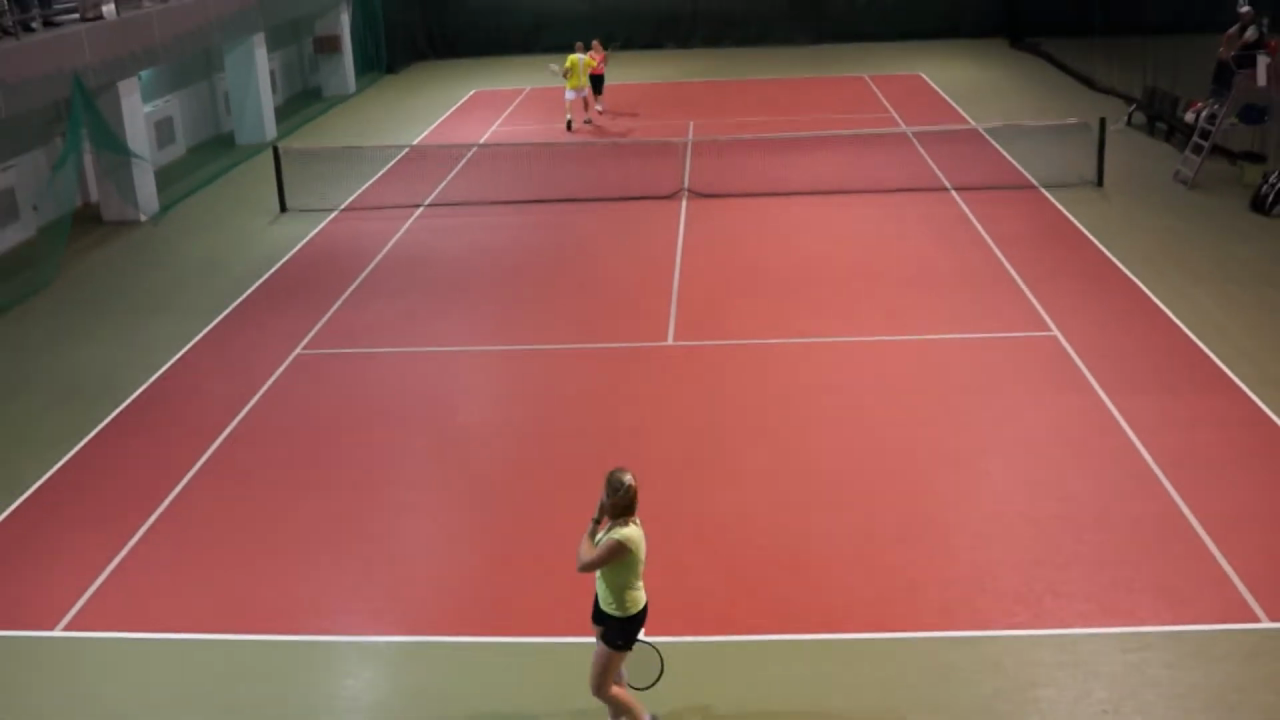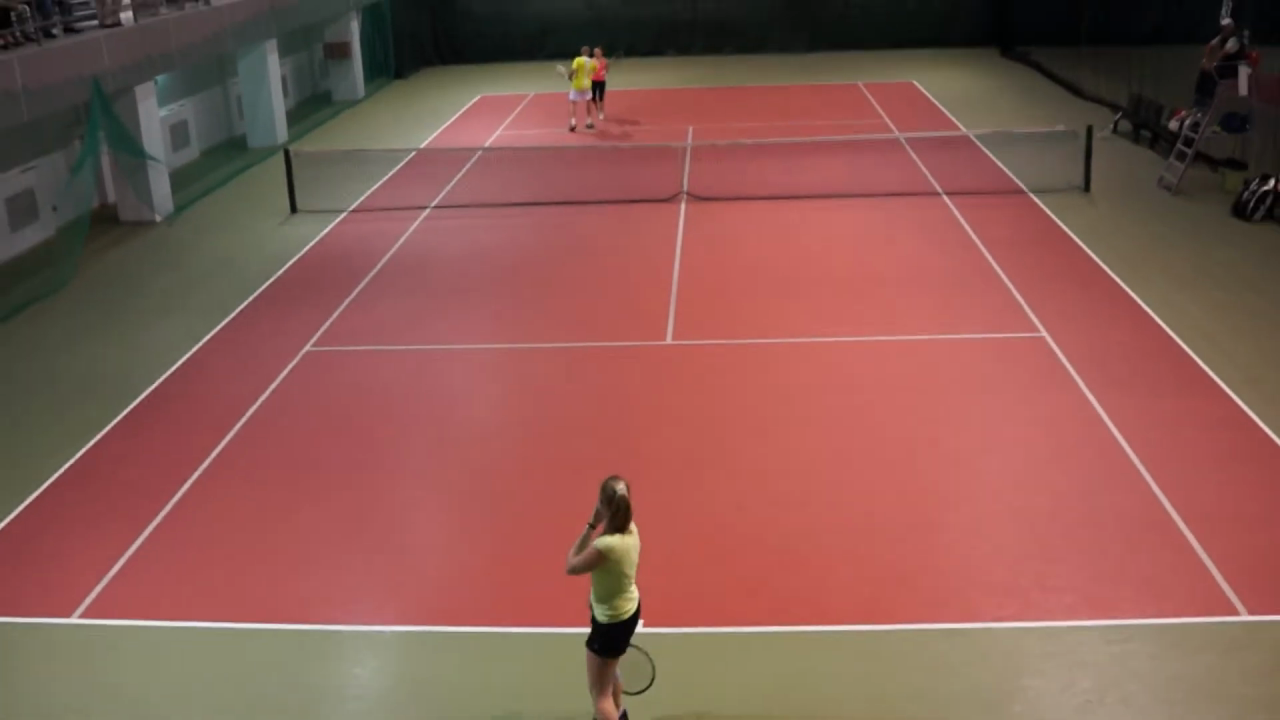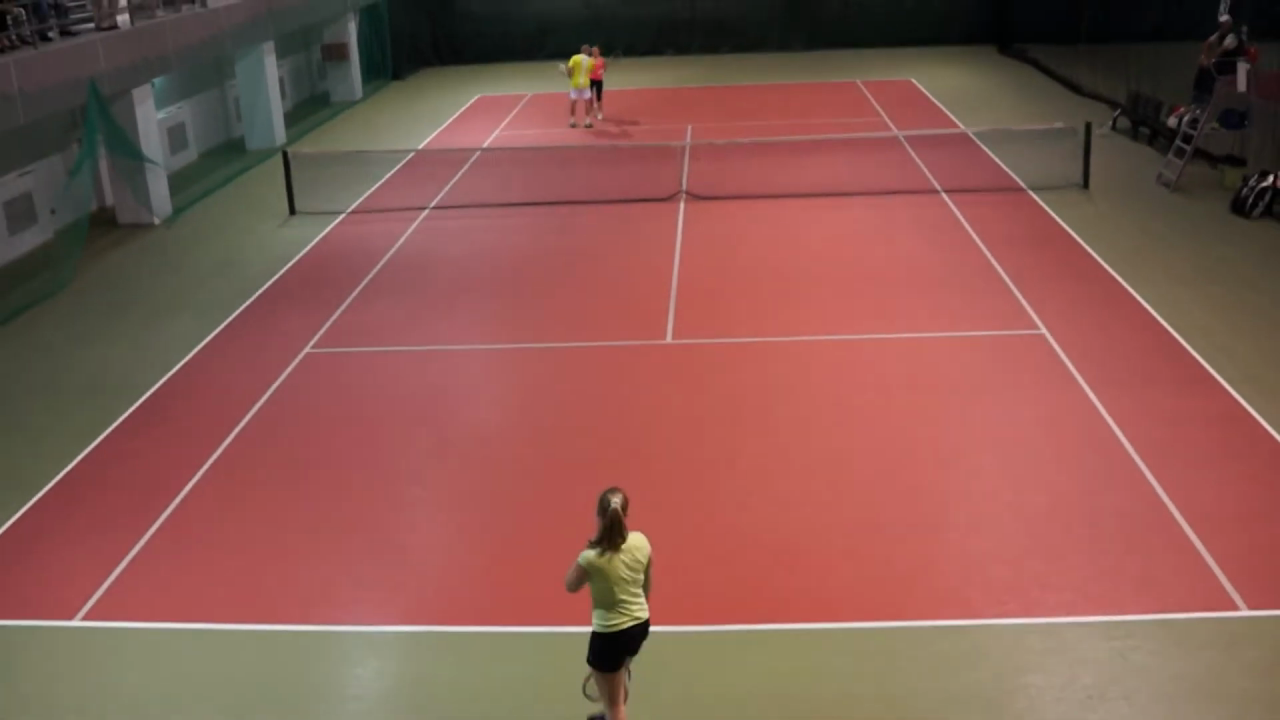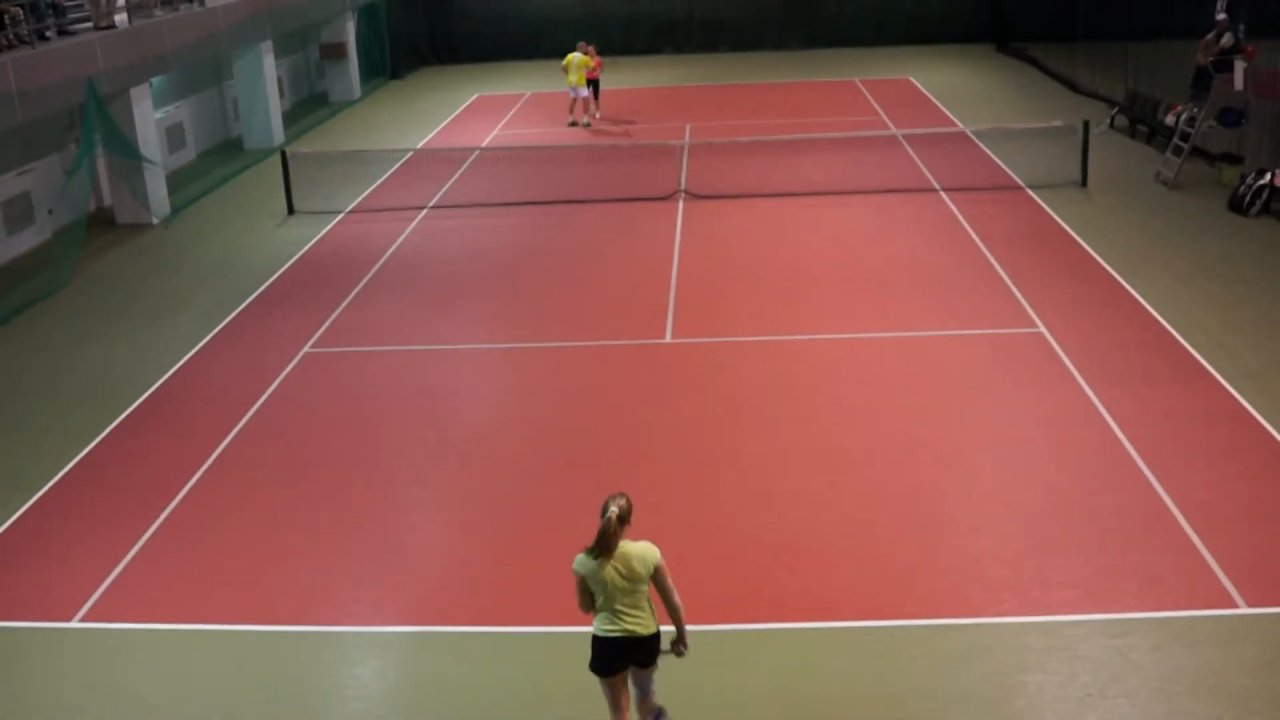
dt=0.2s
person 1, frame 1
left shoulder: (624, 534)
right shoulder: (620, 522)
left elbow: (584, 563)
left wrist: (595, 521)
left hip: (625, 615)
right hip: (605, 604)
left knee: (599, 687)
right knee: (611, 671)
person 1, frame 2
left shoulder: (608, 544)
right shoulder: (628, 529)
left elbow: (572, 566)
left wrist: (590, 526)
left hip: (613, 621)
right hip: (624, 610)
left knee: (599, 692)
right knee: (607, 670)
person 1, frame 3
left shoulder: (591, 558)
right shoulder: (641, 542)
left elbow: (571, 586)
left hip: (610, 633)
right hip: (640, 624)
right knee: (618, 676)
person 1, frame 4
left shoulder: (584, 562)
right shoulder: (648, 552)
left elbow: (586, 608)
right elbow: (673, 603)
right wrist: (681, 636)
left hip: (608, 641)
right hip: (647, 636)
right knee: (645, 687)
